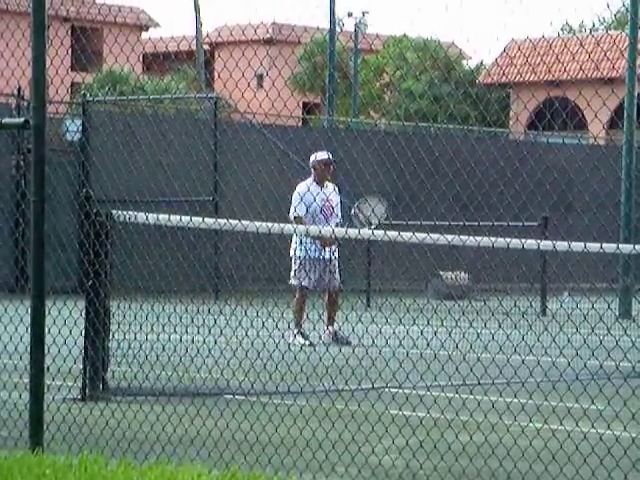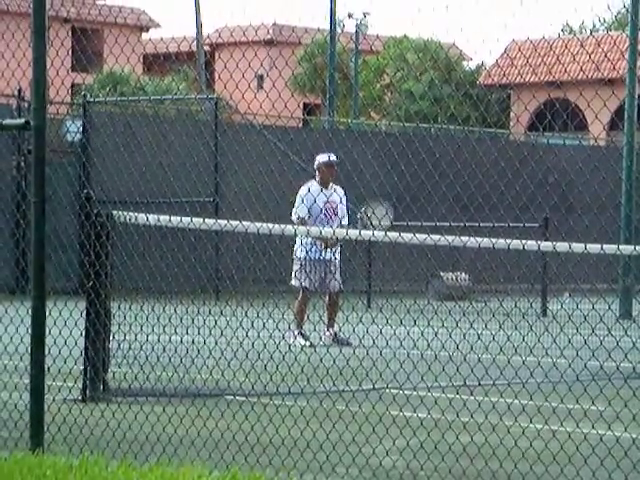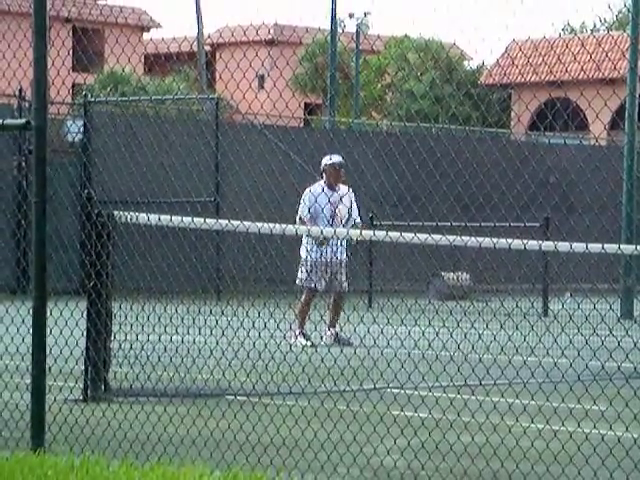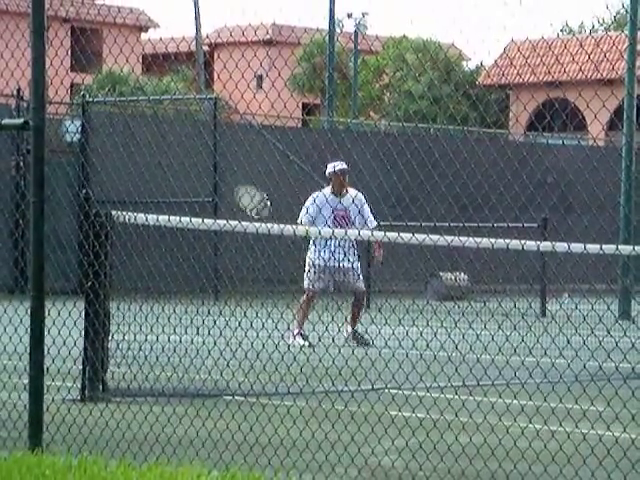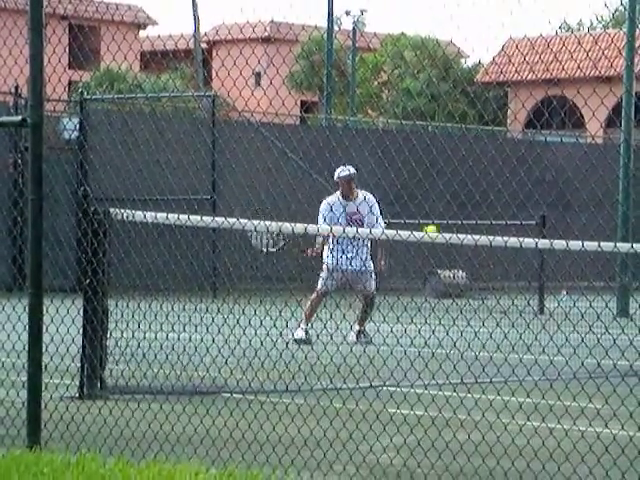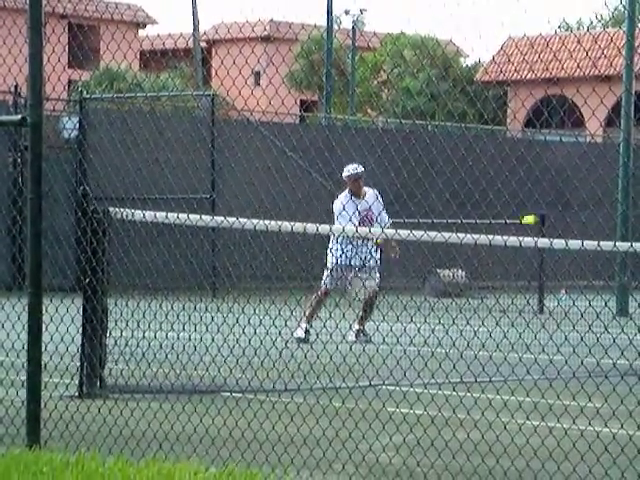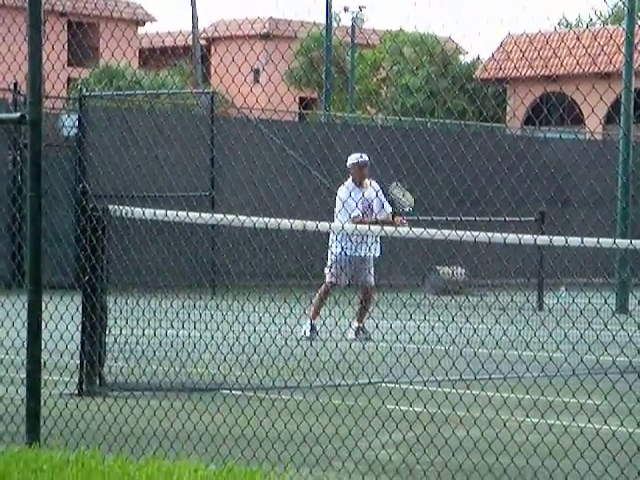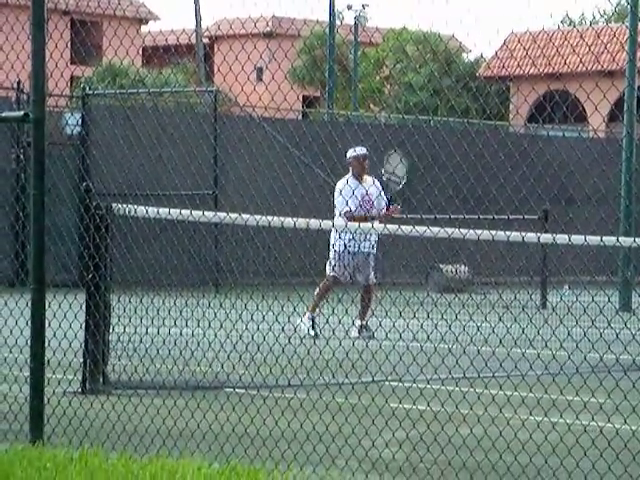
dt=0.2s
person 1, frame 1
left shoulder: (334, 190)
right shoulder: (304, 189)
right elbow: (297, 220)
left wrist: (335, 235)
right wrist: (319, 237)
left hip: (329, 251)
right hip: (307, 250)
left knee: (334, 290)
right knee: (302, 290)
left ankle: (330, 331)
right ankle: (296, 331)
person 1, frame 2
left shoulder: (339, 192)
right shoulder: (308, 191)
left elbow: (342, 223)
right elbow: (300, 221)
right wrist: (322, 239)
left hip: (332, 253)
right hip: (310, 251)
left knee: (334, 293)
right knee: (306, 292)
left ankle: (330, 332)
right ankle: (297, 332)
person 1, frame 3
left shoulder: (347, 193)
right shoulder: (313, 192)
left elbow: (354, 222)
right elbow: (302, 220)
right wrist: (315, 236)
left hip: (338, 253)
right hip: (316, 253)
left knee: (339, 293)
right knee: (310, 292)
left ankle: (331, 332)
right ankle: (299, 332)
person 1, frame 4
left shoulder: (356, 198)
right shoulder: (317, 199)
left elbow: (370, 225)
right elbow: (303, 223)
left wrist: (377, 247)
left hip: (348, 256)
right hip: (321, 256)
left knee: (360, 292)
right knee: (311, 292)
left ankle: (352, 329)
right ankle: (297, 332)
person 1, frame 5
left shoulder: (368, 200)
right shoulder: (329, 204)
left elbow: (378, 229)
left wrist: (381, 255)
right wrist: (318, 248)
left hip: (362, 258)
right hip: (337, 258)
left knee: (370, 295)
right knee: (322, 291)
left ankle: (358, 330)
right ankle: (303, 327)
person 1, frame 6
left shoulder: (374, 195)
right shoulder: (342, 202)
left elbow: (384, 223)
left wrist: (391, 243)
right wrist: (375, 239)
left hip: (367, 256)
right hip: (342, 254)
left knee: (373, 292)
right knee: (326, 289)
left ankle: (358, 329)
right ankle: (304, 326)
person 1, frame 7
left shoulder: (374, 187)
right shoulder: (345, 191)
left elbow: (386, 213)
right elbow: (356, 220)
left wrist: (395, 220)
right wrist: (381, 220)
left hip: (366, 248)
right hip: (343, 246)
left knee: (368, 288)
right knee: (330, 284)
left ankle: (357, 327)
right ankle: (311, 322)
person 1, frame 8
left shoulder: (373, 183)
right shoulder: (344, 185)
left elbow: (384, 210)
right elbow: (350, 216)
left wrist: (390, 211)
right wrist: (375, 217)
left hip: (366, 244)
right hip: (344, 243)
left knee: (368, 285)
right knee: (332, 280)
left ankle: (360, 325)
right ankle: (310, 317)
